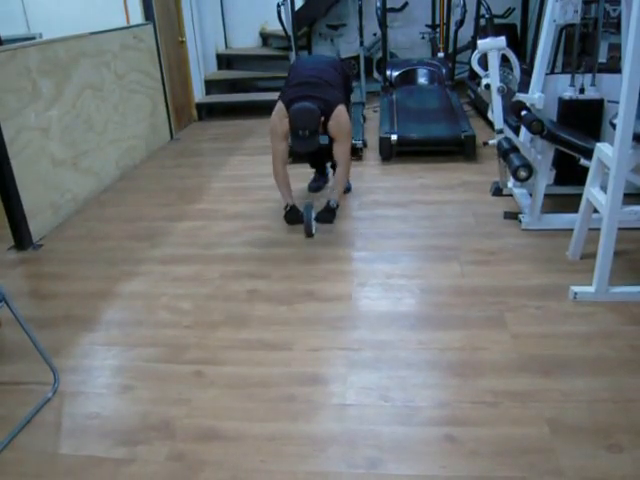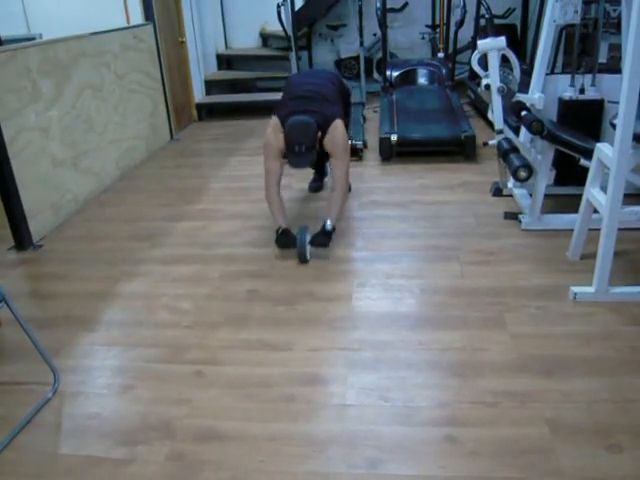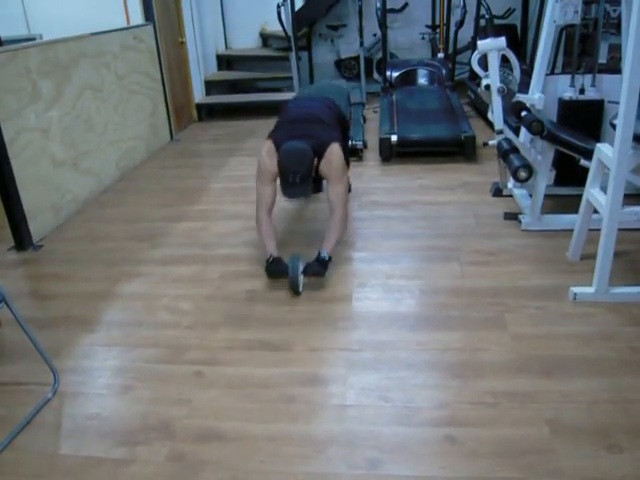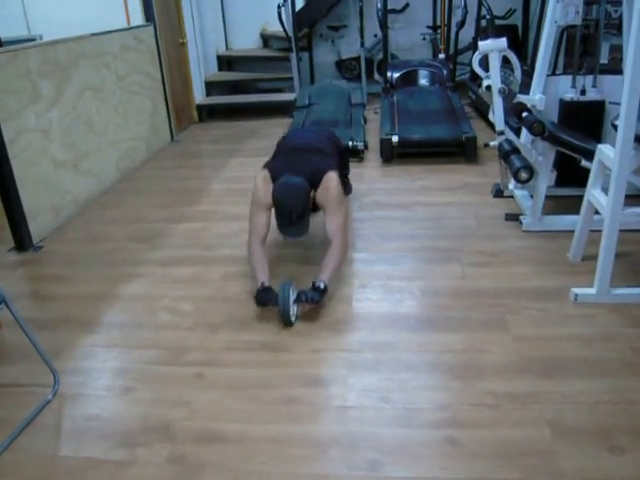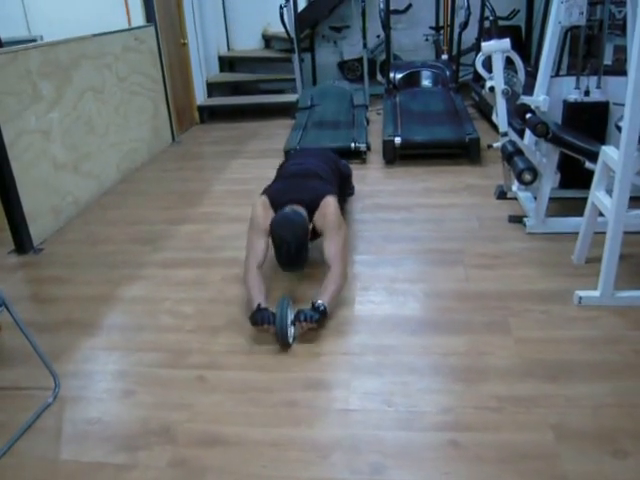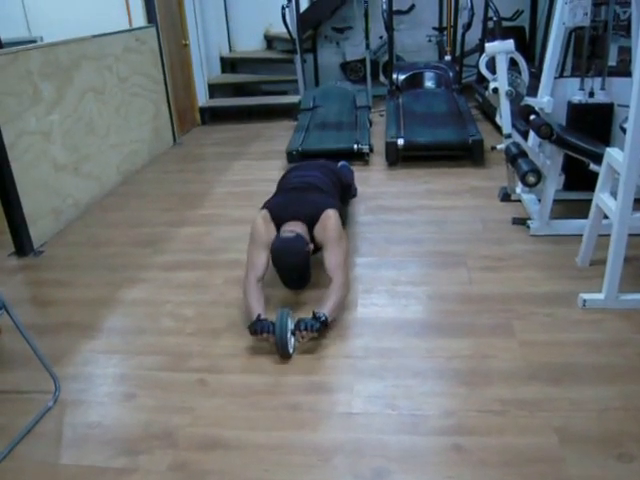
dt=0.2s
person 1, frame 1
left shoulder: (338, 116)
right shoulder: (280, 116)
left elbow: (343, 164)
right elbow: (279, 165)
left wrist: (332, 205)
right wrist: (289, 206)
left knee: (339, 138)
right knee: (298, 146)
left ankle: (334, 174)
right ankle: (320, 171)
person 1, frame 2
left shoulder: (334, 131)
right shoulder: (275, 131)
left elbow: (340, 184)
right elbow: (272, 185)
left wrist: (328, 227)
right wrist: (282, 229)
left hip: (334, 83)
left knee: (340, 154)
right ankle: (319, 171)
person 1, frame 3
left shoulder: (331, 154)
right shoulder: (269, 155)
left elbow: (339, 211)
right elbow: (263, 211)
left wrist: (324, 256)
right wrist: (272, 257)
left hip: (332, 108)
right hip: (293, 108)
left ankle: (340, 178)
right ankle: (316, 180)
person 1, frame 4
left shoulder: (328, 183)
right shoulder: (265, 183)
left elbow: (338, 242)
right elbow: (256, 241)
left wrist: (319, 286)
right wrist: (263, 286)
left hip: (329, 140)
left ankle: (343, 180)
person 1, frame 5
left shoulder: (327, 209)
right shoulder: (263, 209)
left elbow: (338, 267)
right elbow: (252, 266)
left wrist: (319, 307)
right wrist: (259, 308)
left hip: (330, 163)
left ankle: (345, 173)
person 1, frame 6
left shoulder: (327, 222)
right shoulder: (265, 223)
left elbow: (340, 279)
right elbow: (252, 278)
left wrist: (320, 318)
right wrist: (259, 318)
left hip: (332, 175)
right hip: (293, 175)
left ankle: (344, 168)
